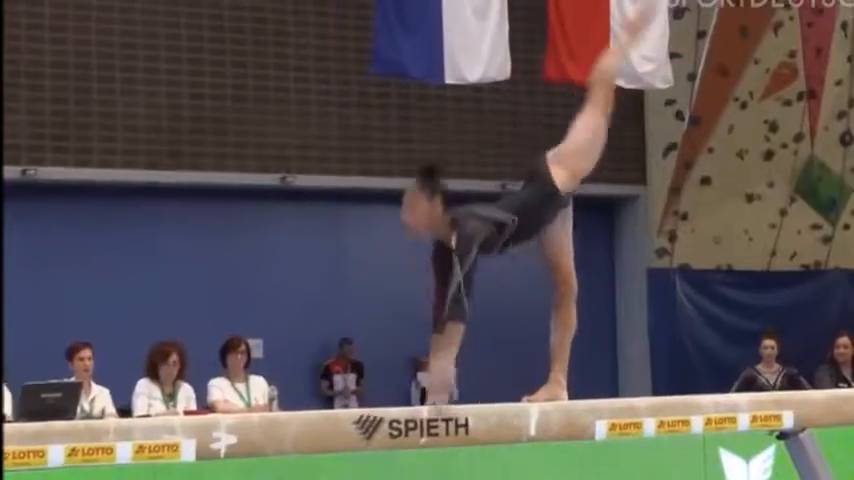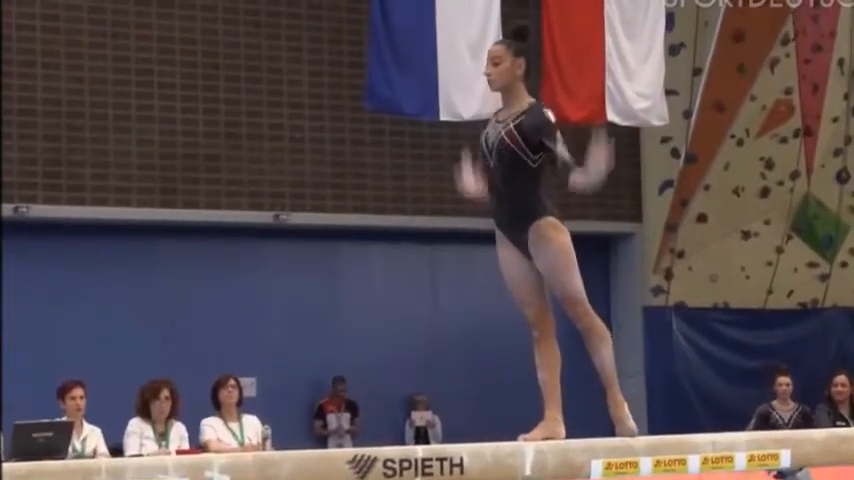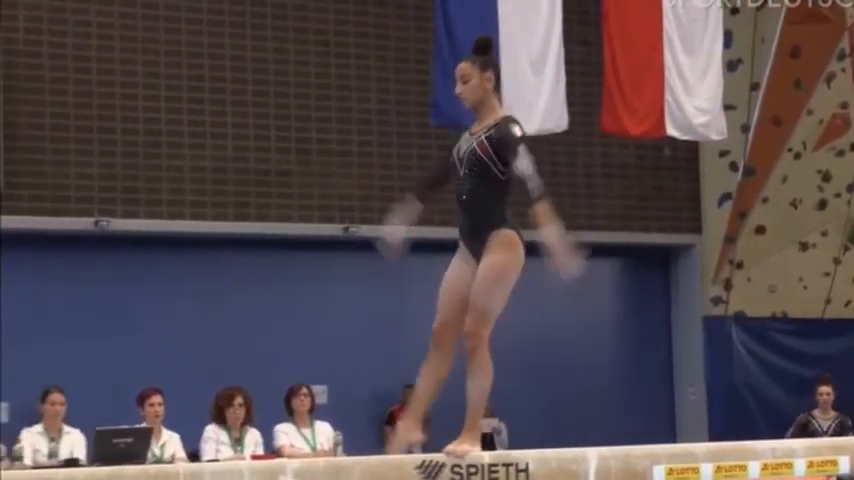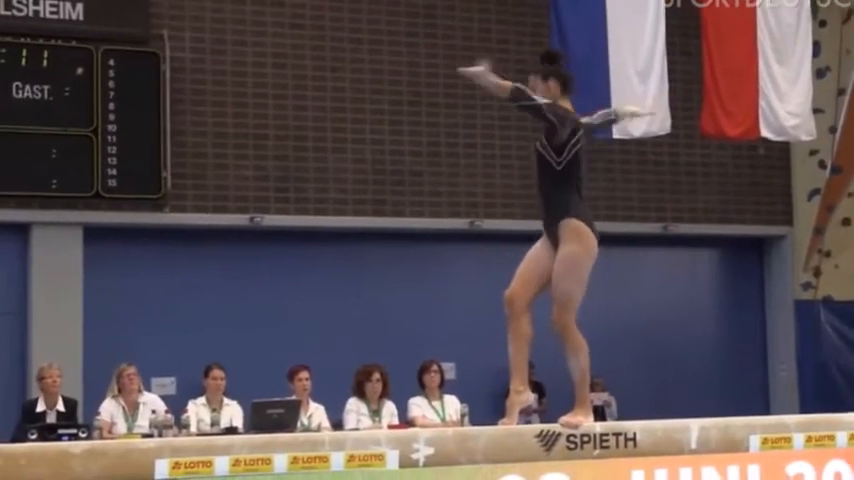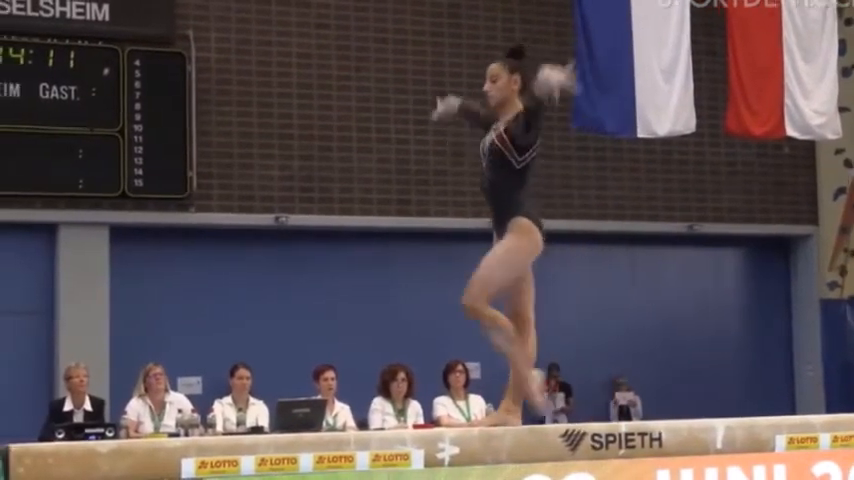
dt=1s
person 1, frame 1
left shoulder: (464, 231)
right shoulder: (444, 247)
left elbow: (457, 305)
right elbow: (444, 310)
left wrist: (443, 366)
right wrist: (438, 367)
left hip: (552, 181)
right hip: (549, 202)
right knee: (565, 290)
left ankle: (630, 31)
right ankle: (557, 382)
person 1, frame 2
left shoulder: (537, 117)
right shoulder: (495, 120)
left elbow: (565, 163)
left wrist: (589, 173)
right wrist: (477, 183)
left hip: (539, 226)
right hip: (507, 232)
left knee: (580, 312)
right knee: (538, 325)
left ankle: (615, 400)
right ankle: (552, 419)
person 1, frame 3
left shoulder: (507, 131)
right shoulder: (470, 134)
left elbow: (530, 180)
right elbow: (438, 178)
left wrist: (552, 233)
right wrist: (401, 219)
left hip: (500, 242)
right hip: (470, 246)
left knee: (474, 335)
right knee: (441, 332)
left ankle: (471, 434)
right ankle: (411, 423)
person 1, frame 4
left shoulder: (561, 118)
right shoulder: (579, 123)
left elbow: (526, 99)
right elbow: (608, 115)
left wrist: (488, 78)
right wrist: (628, 111)
left hip: (575, 230)
right hip: (554, 232)
left knee: (563, 319)
right knee: (515, 299)
left ankle: (583, 407)
right ankle: (519, 387)
person 1, frame 5
left shoulder: (525, 119)
right shoulder: (496, 123)
left elbow: (540, 98)
right elbow: (477, 113)
left wrist: (547, 79)
right wrist: (454, 104)
left hip: (521, 229)
right hip: (504, 230)
left knee: (473, 302)
right knee: (521, 321)
left ankle: (526, 376)
right ankle: (511, 407)
